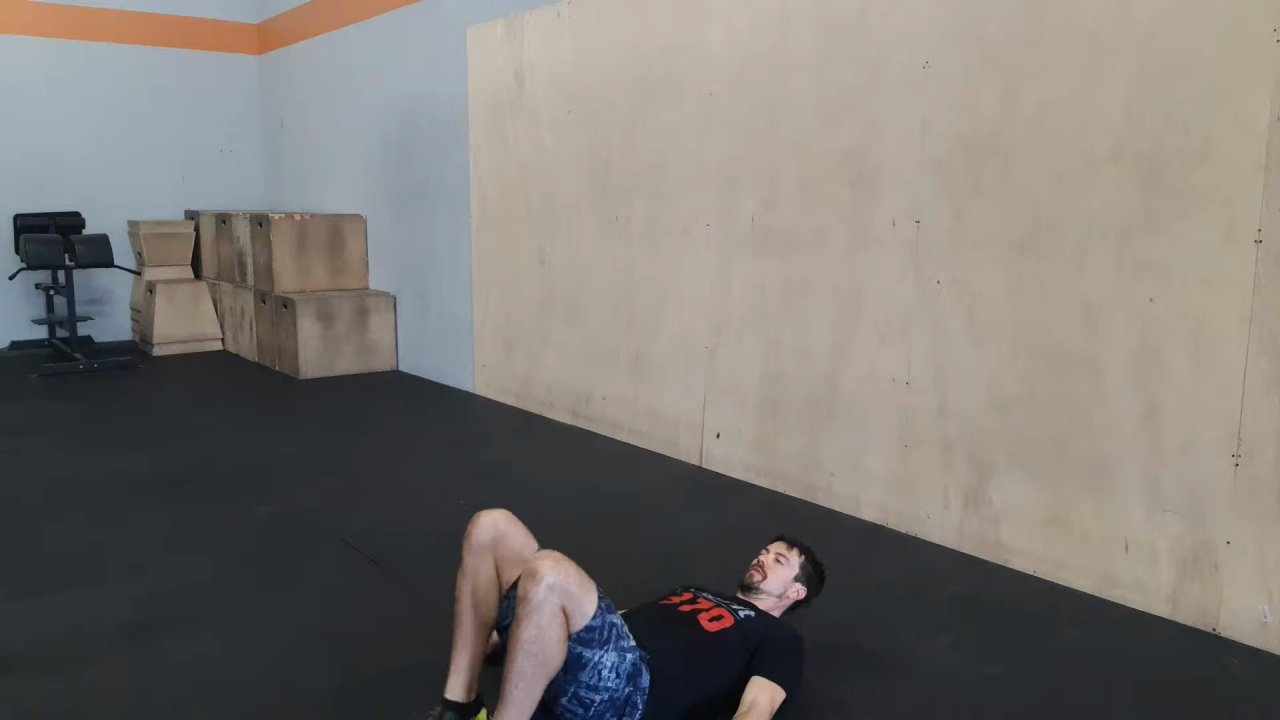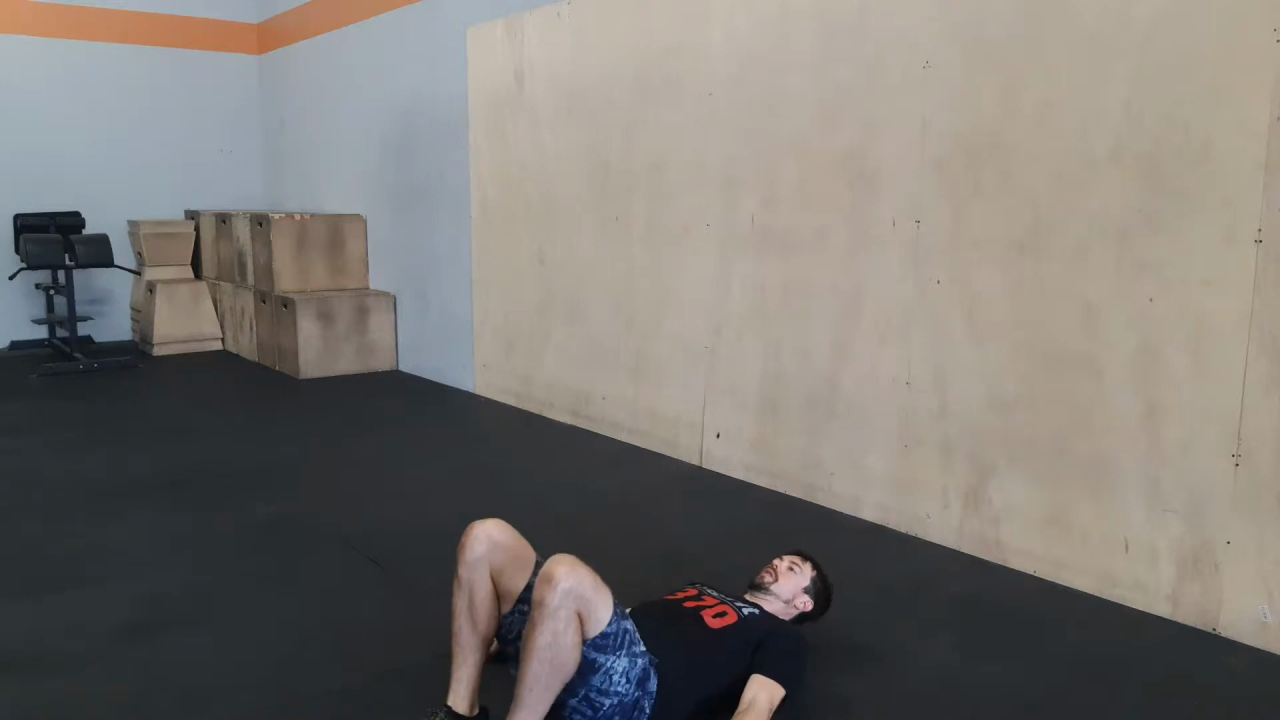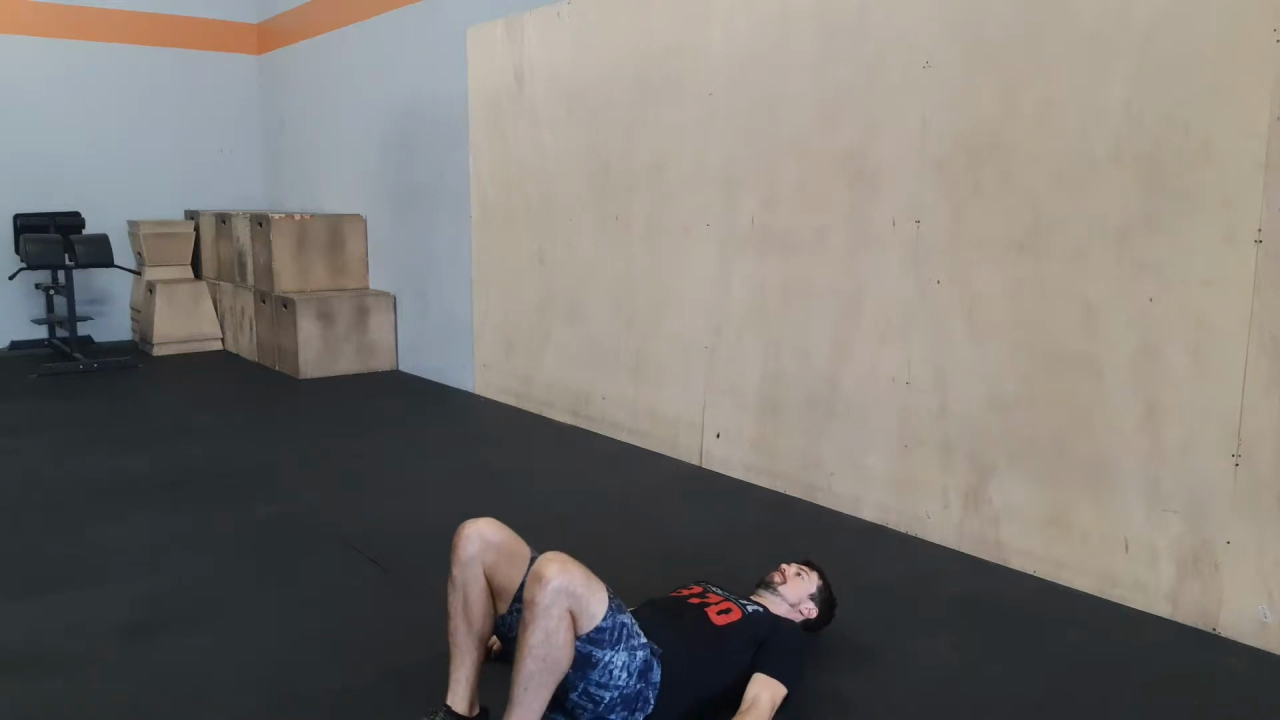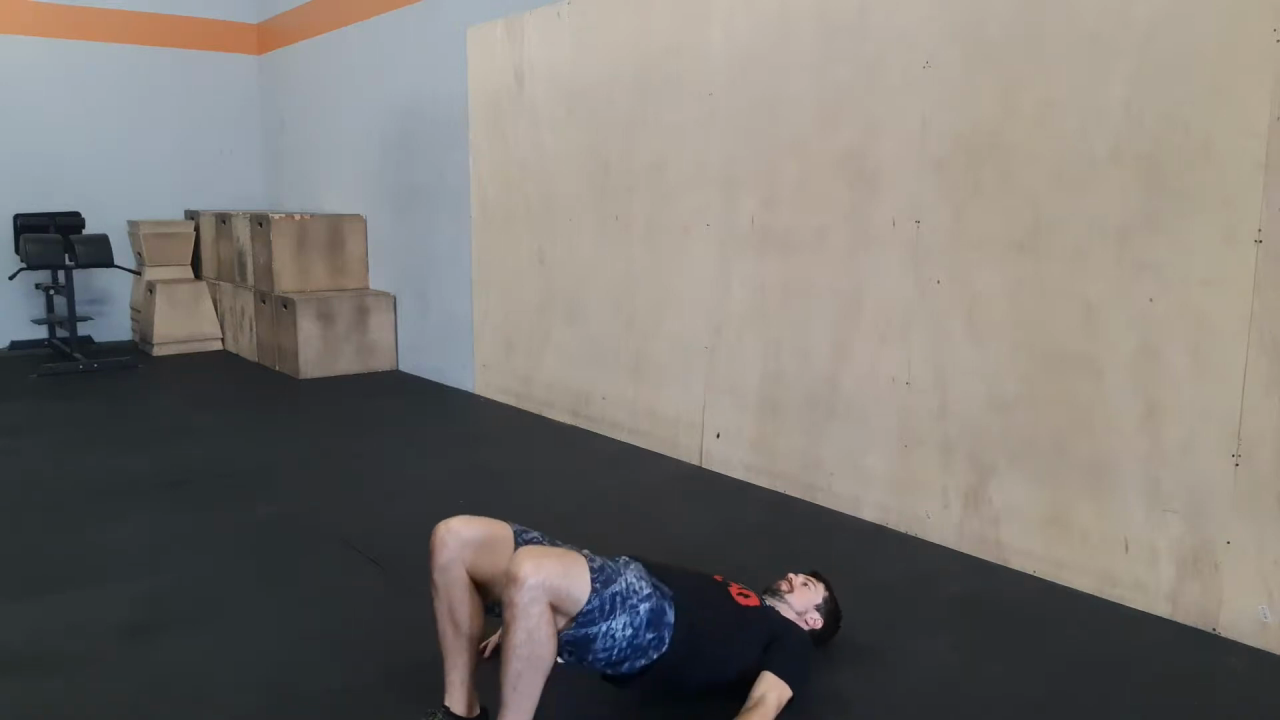
dt=0.4s
person 1, frame 1
left shoulder: (779, 639)
right shoulder: (697, 593)
right wrist: (517, 626)
left hip: (624, 684)
right hip: (570, 661)
left knee: (549, 573)
right knee: (492, 527)
person 1, frame 2
left shoulder: (781, 640)
right shoulder: (701, 591)
right wrist: (509, 625)
left hip: (628, 687)
right hip: (570, 661)
left knee: (565, 577)
right knee: (485, 538)
person 1, frame 3
left shoulder: (784, 636)
right shoulder: (706, 590)
right wrist: (520, 624)
left hip: (633, 676)
right hip: (578, 656)
left knee: (556, 574)
right knee: (478, 539)
person 1, frame 4
left shoulder: (790, 640)
right shoulder: (728, 602)
right wrist: (526, 618)
left hip: (650, 613)
left knee: (530, 572)
right knee: (454, 538)
